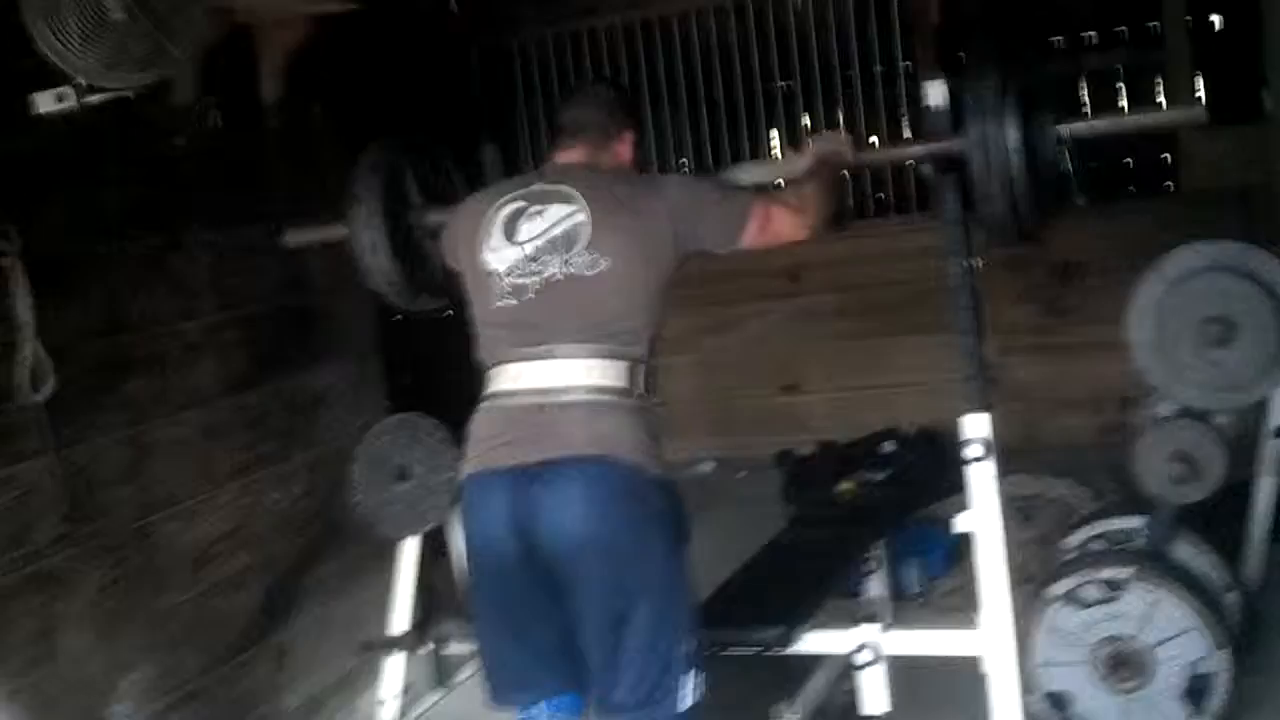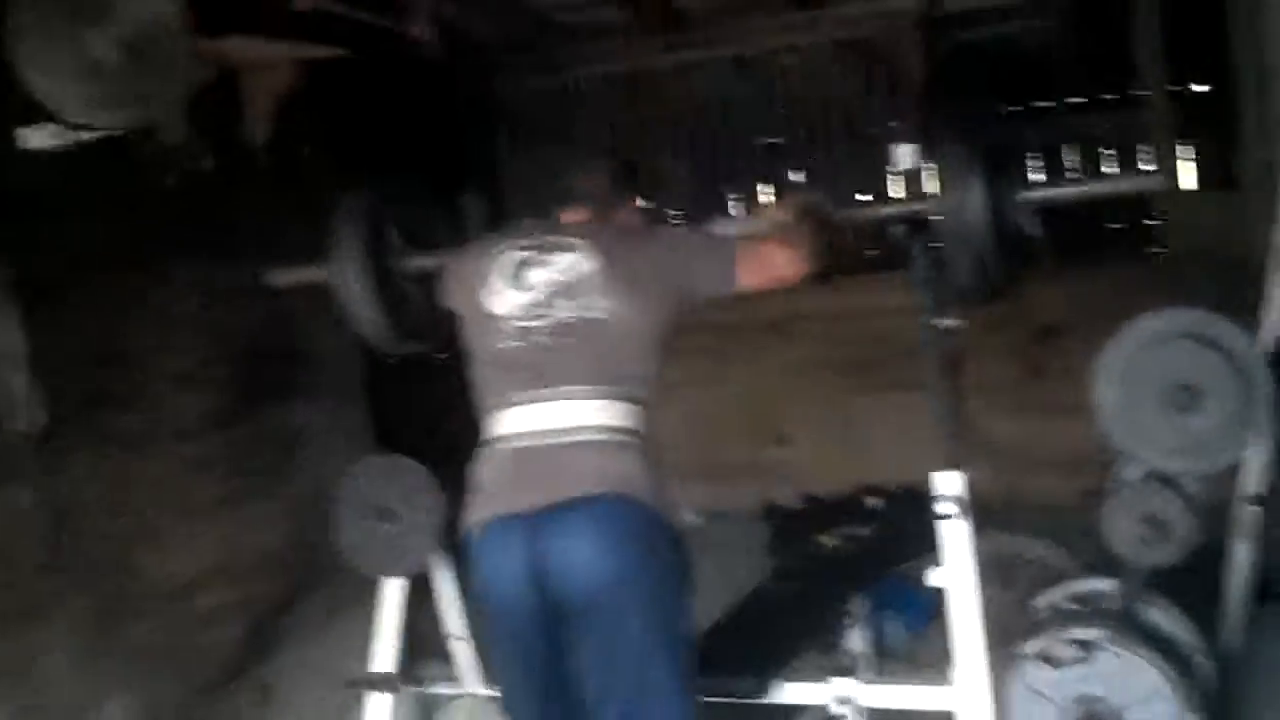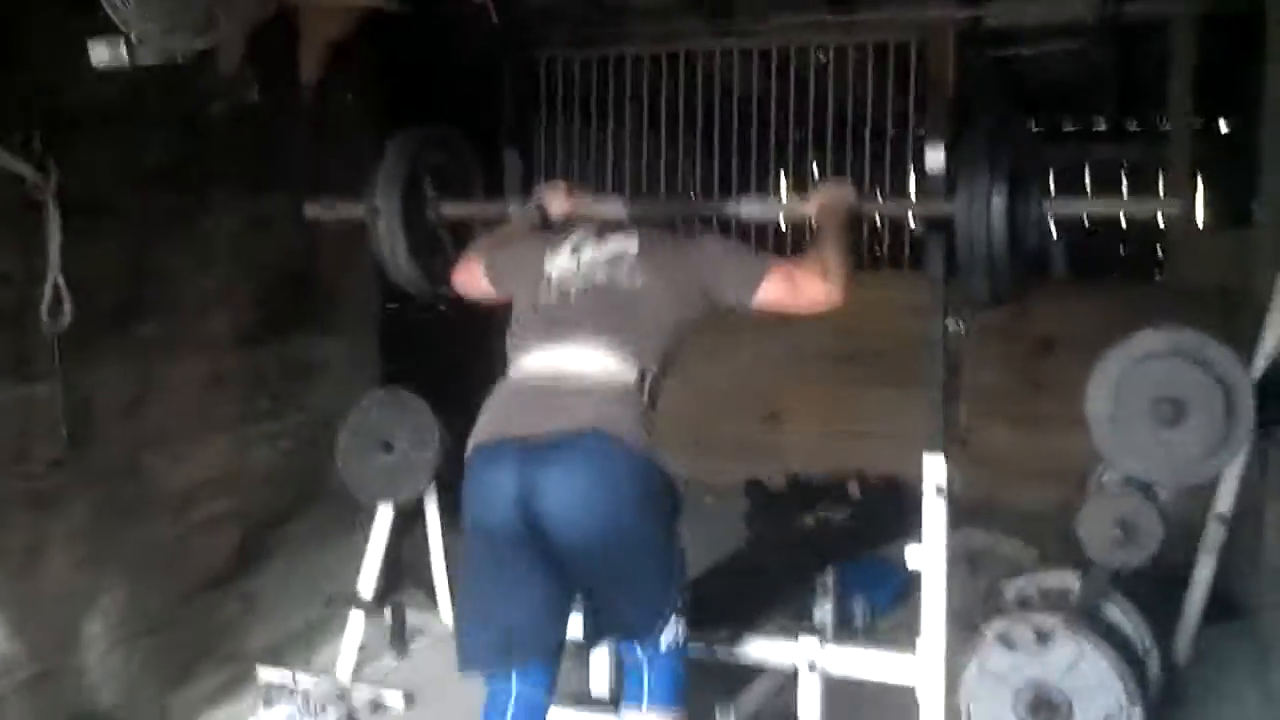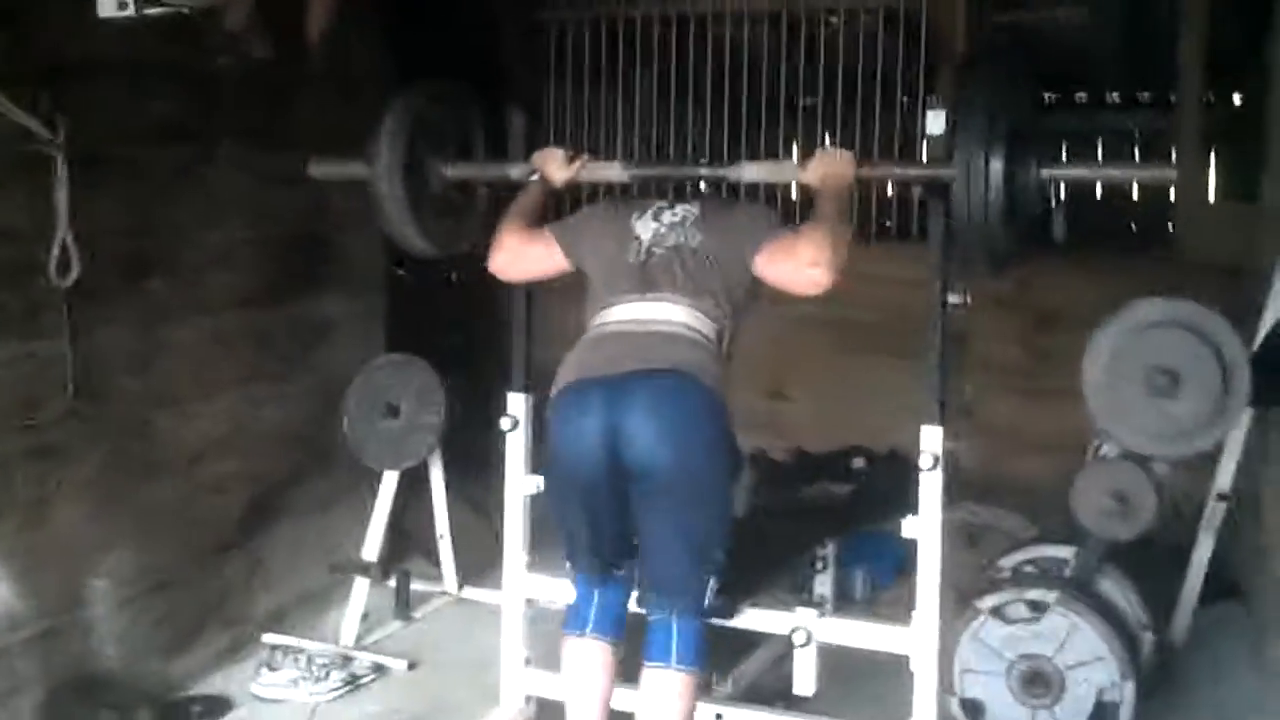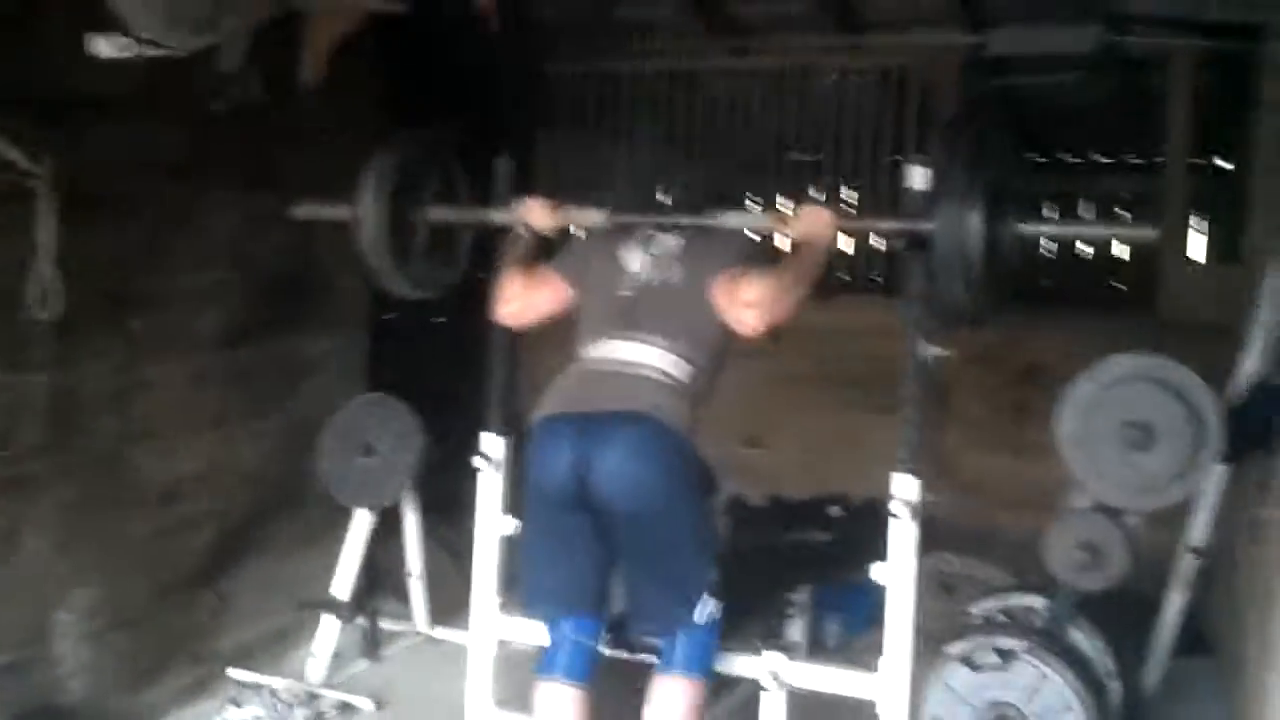
dt=0.5s
person 1, frame 1
left shoulder: (475, 216)
right shoulder: (654, 200)
right elbow: (793, 220)
right wrist: (825, 163)
left hip: (490, 481)
right hip: (601, 472)
person 1, frame 2
left shoulder: (477, 264)
right shoulder: (653, 252)
right elbow: (787, 261)
right wrist: (804, 213)
left hip: (498, 527)
right hip: (606, 518)
person 1, frame 3
left shoulder: (544, 248)
right shoulder: (692, 255)
left elbow: (465, 277)
right elbow: (820, 289)
right wrist: (829, 217)
left hip: (494, 458)
right hip: (600, 460)
right knee: (652, 644)
person 1, frame 4
left shoulder: (607, 218)
right shoulder: (741, 221)
left elbow: (505, 258)
right elbow: (814, 270)
left wrist: (543, 182)
right wrist: (831, 190)
left hip: (578, 401)
right hip: (675, 404)
left knee: (597, 586)
right knee: (678, 607)
person 1, frame 5
left shoulder: (604, 246)
right shoulder: (727, 248)
left elbow: (511, 307)
right elbow: (752, 311)
left wrist: (529, 231)
right wrist: (813, 246)
left hip: (555, 434)
right hip: (644, 440)
left knee: (569, 631)
right knee: (689, 627)
